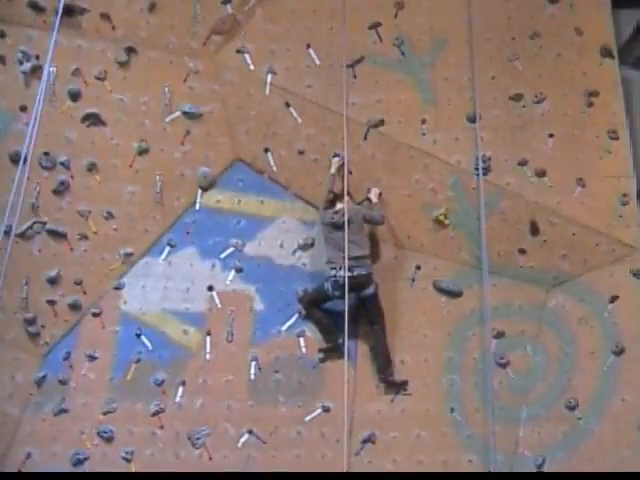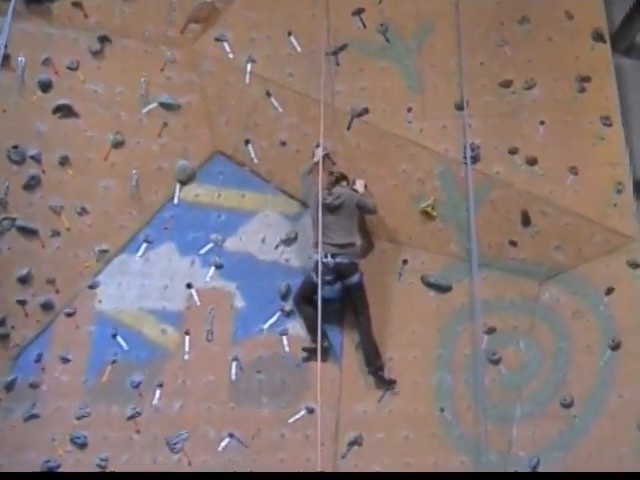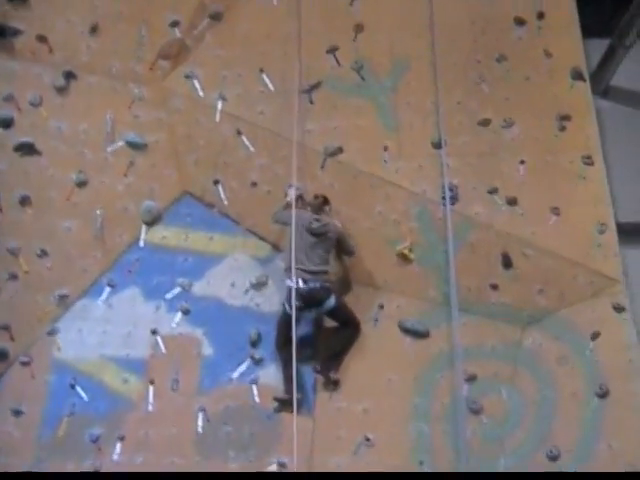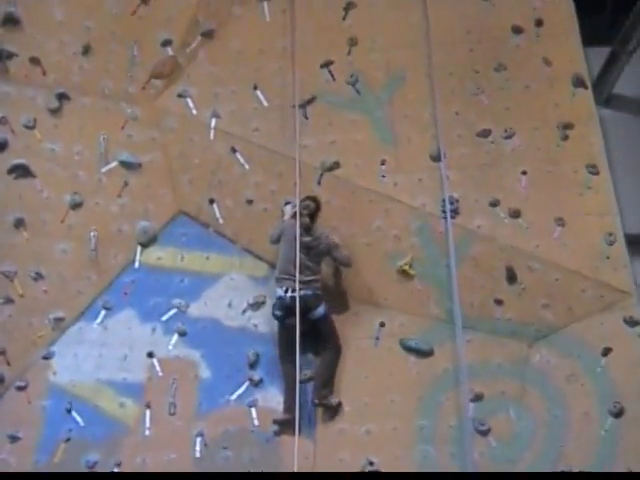
dt=0.7s
person 1, frame 1
left shoulder: (324, 215)
right shoulder: (356, 211)
left elbow: (328, 195)
right elbow: (380, 219)
left wrist: (333, 171)
right wrist: (374, 200)
left hip: (338, 276)
right hip: (362, 275)
left knee: (308, 303)
right knee: (377, 324)
left ankle: (334, 343)
right ankle: (387, 377)
person 1, frame 2
left shoulder: (315, 194)
right shoulder: (351, 196)
left elbow: (305, 177)
right elbow: (372, 208)
left wrist: (316, 160)
right wrist: (361, 190)
left hip: (324, 262)
right hip: (348, 263)
left knee: (301, 299)
right knee: (362, 318)
left ankle: (319, 343)
right ankle: (376, 370)
person 1, frame 3
left shoulder: (298, 217)
right shoulder: (333, 228)
left elbow: (276, 217)
right elbow: (350, 251)
left wrist: (290, 201)
left hip: (296, 288)
right hip: (320, 289)
left knee: (283, 343)
right knee: (351, 326)
left ankle: (291, 393)
right ankle: (328, 365)
person 1, frame 4
left shoulder: (288, 228)
right shoulder: (325, 240)
left elbow: (273, 239)
right elbow: (347, 261)
left wrist: (286, 217)
left hip: (286, 298)
right hip: (312, 298)
left knee: (288, 357)
right knee: (331, 348)
left ankle: (290, 411)
right ankle: (322, 395)
